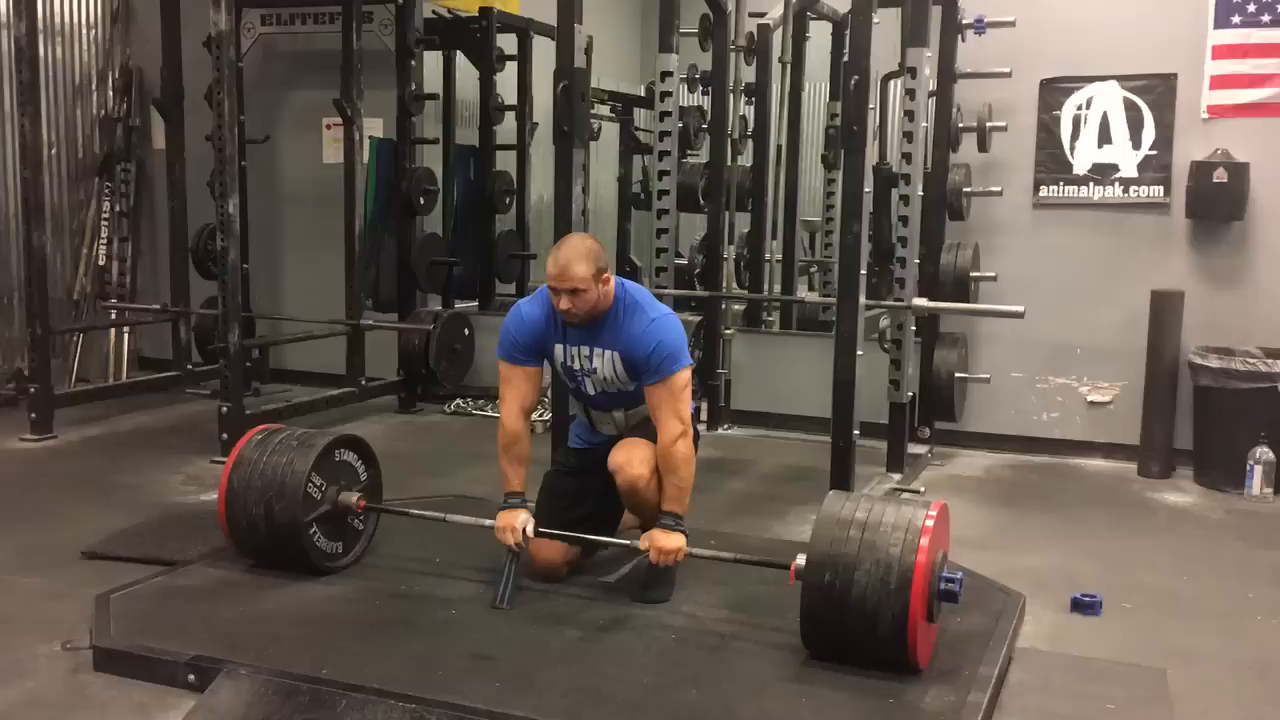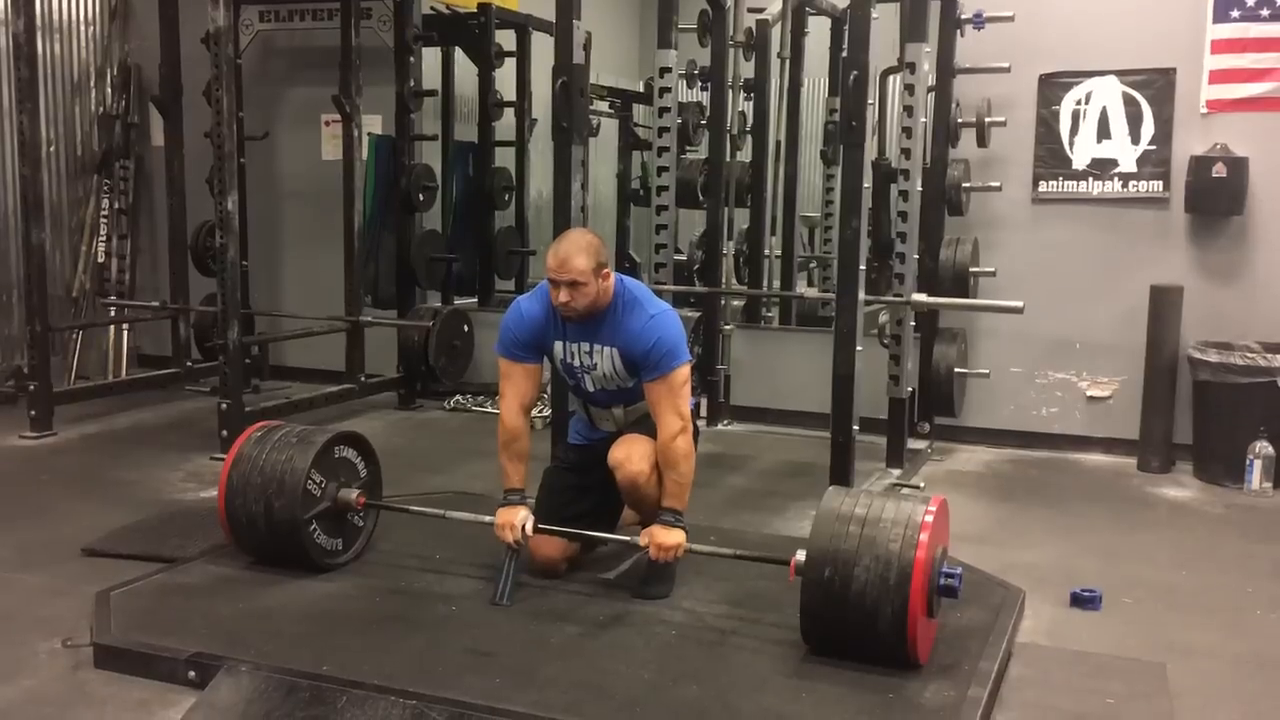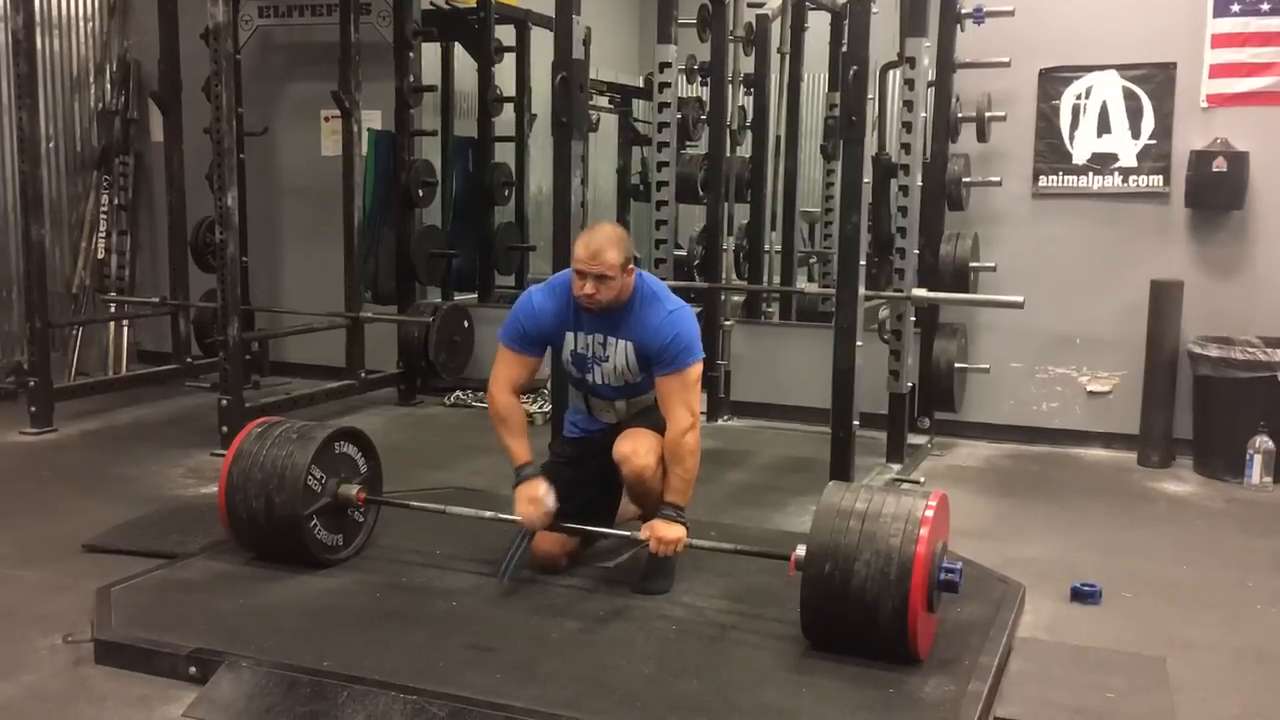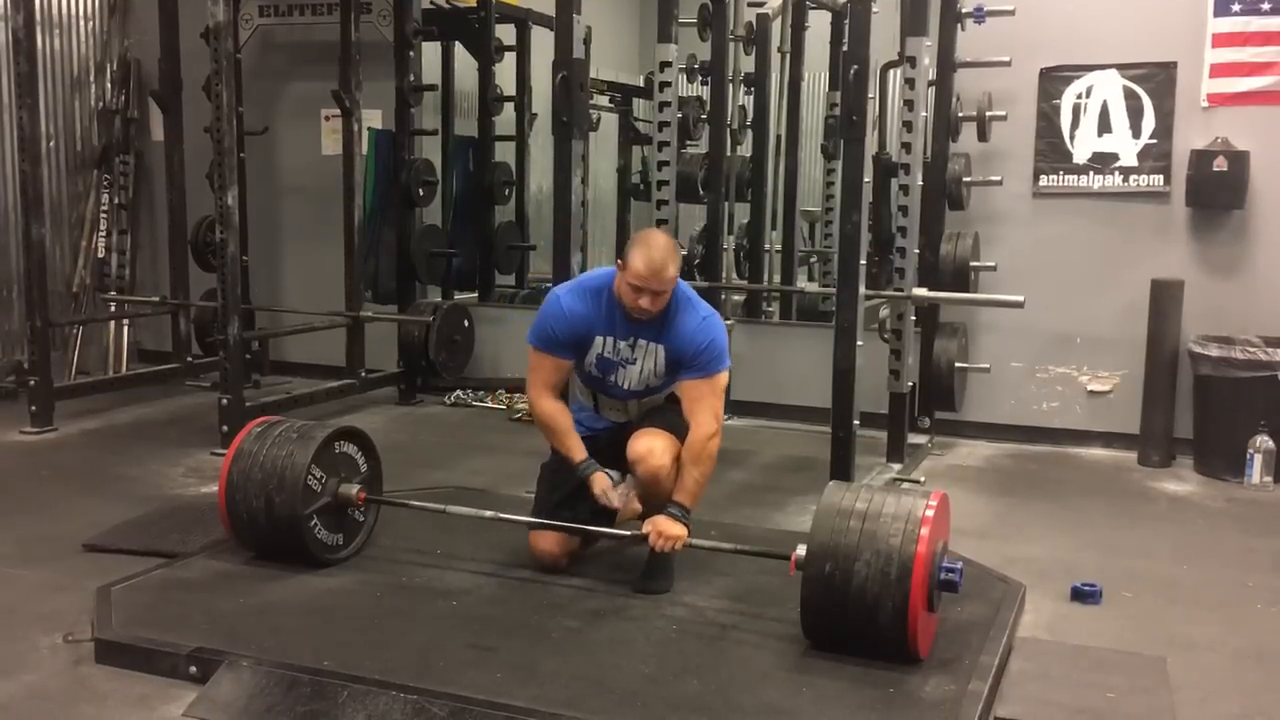
dt=0.5s
person 1, frame 1
left shoulder: (654, 326)
right shoulder: (527, 319)
left elbow: (675, 428)
right elbow: (514, 411)
left wrist: (672, 522)
right wrist: (514, 500)
left hip: (654, 426)
right hip: (591, 434)
left knee: (630, 468)
right knee: (546, 561)
left ankle: (661, 551)
right ankle: (619, 518)
person 1, frame 2
left shoulder: (652, 323)
right shoulder: (527, 315)
left elbow: (675, 425)
right elbow: (514, 409)
left wrist: (671, 518)
right wrist: (513, 498)
left hip: (654, 422)
right hip: (591, 430)
left knee: (629, 465)
right knee: (547, 557)
left ankle: (654, 525)
right ankle: (616, 513)
person 1, frame 3
left shoulder: (669, 319)
right shoulder: (540, 304)
left elbow: (683, 421)
right elbow: (502, 391)
left wrist: (672, 513)
right wrist: (526, 474)
left hip: (653, 413)
right hip: (588, 423)
left knee: (635, 458)
right knee: (546, 553)
left ankle: (659, 543)
right ankle: (620, 509)
person 1, frame 4
left shoulder: (700, 325)
right shoulder: (568, 304)
left elbow: (706, 427)
right elbow: (542, 396)
left wrist: (678, 511)
right wrist: (587, 468)
left hip: (659, 412)
right hip: (590, 421)
left knee: (650, 457)
right knee: (548, 553)
left ankle: (662, 544)
right ankle: (622, 508)
